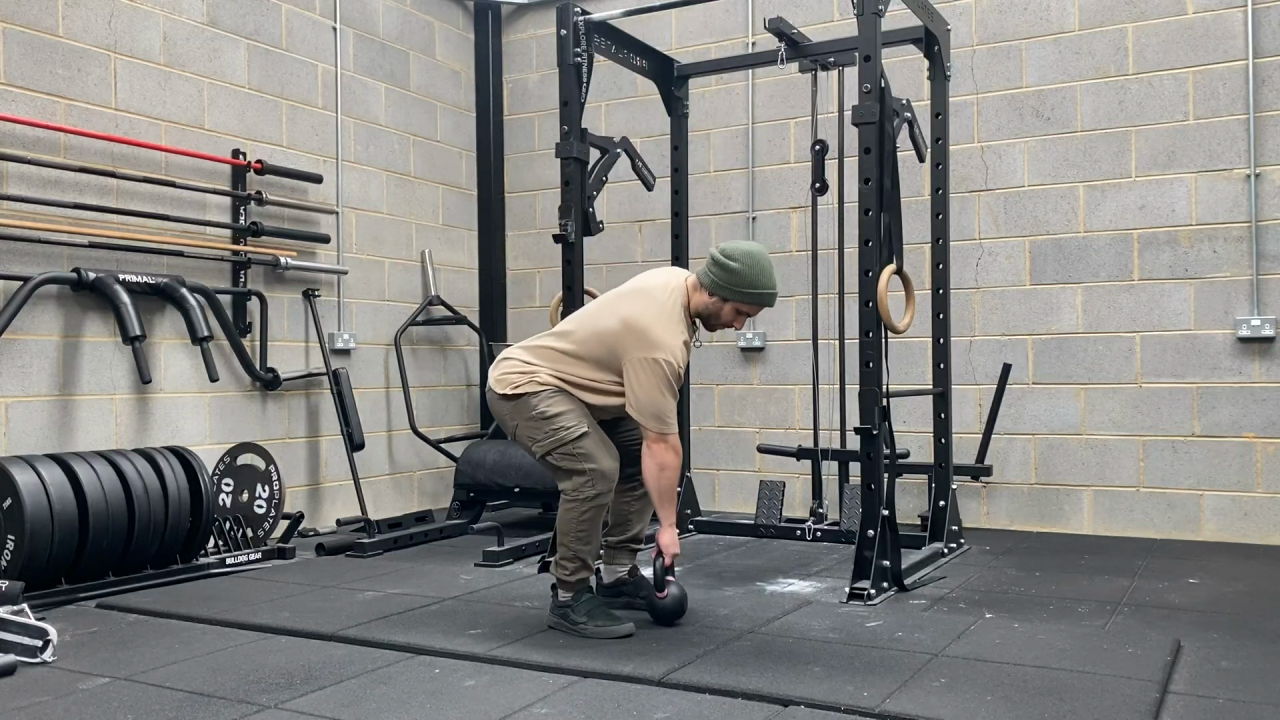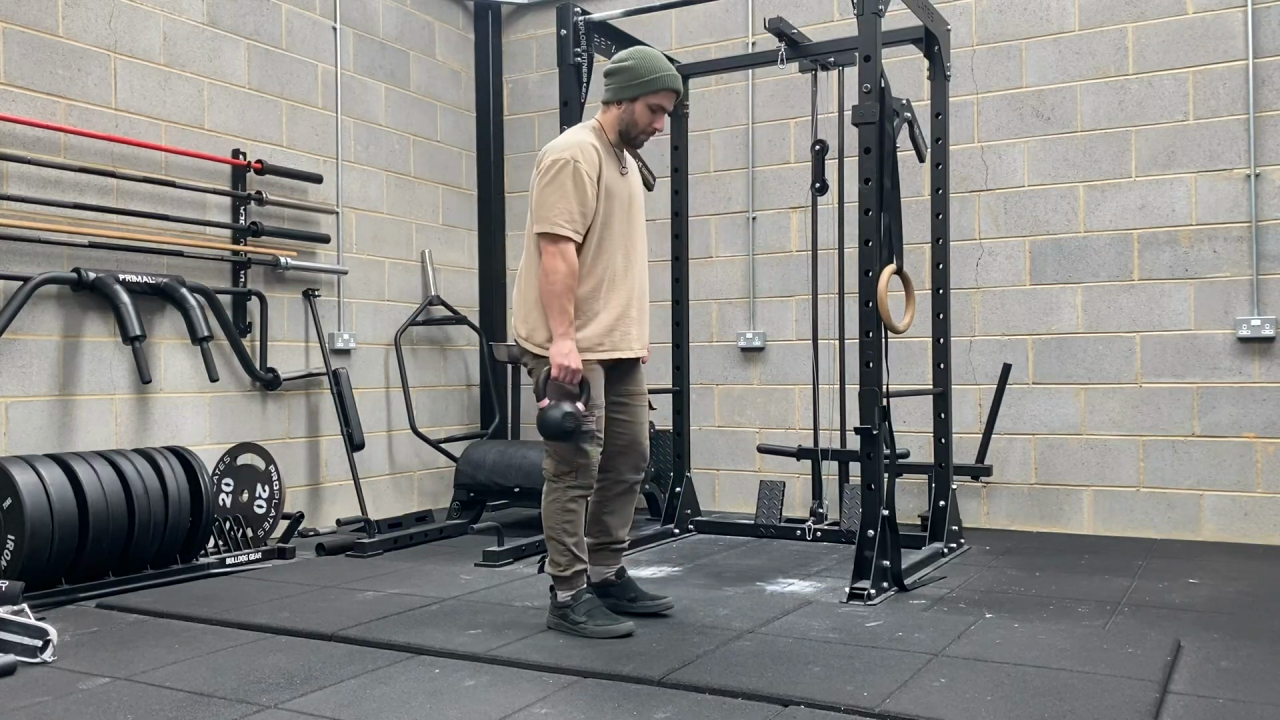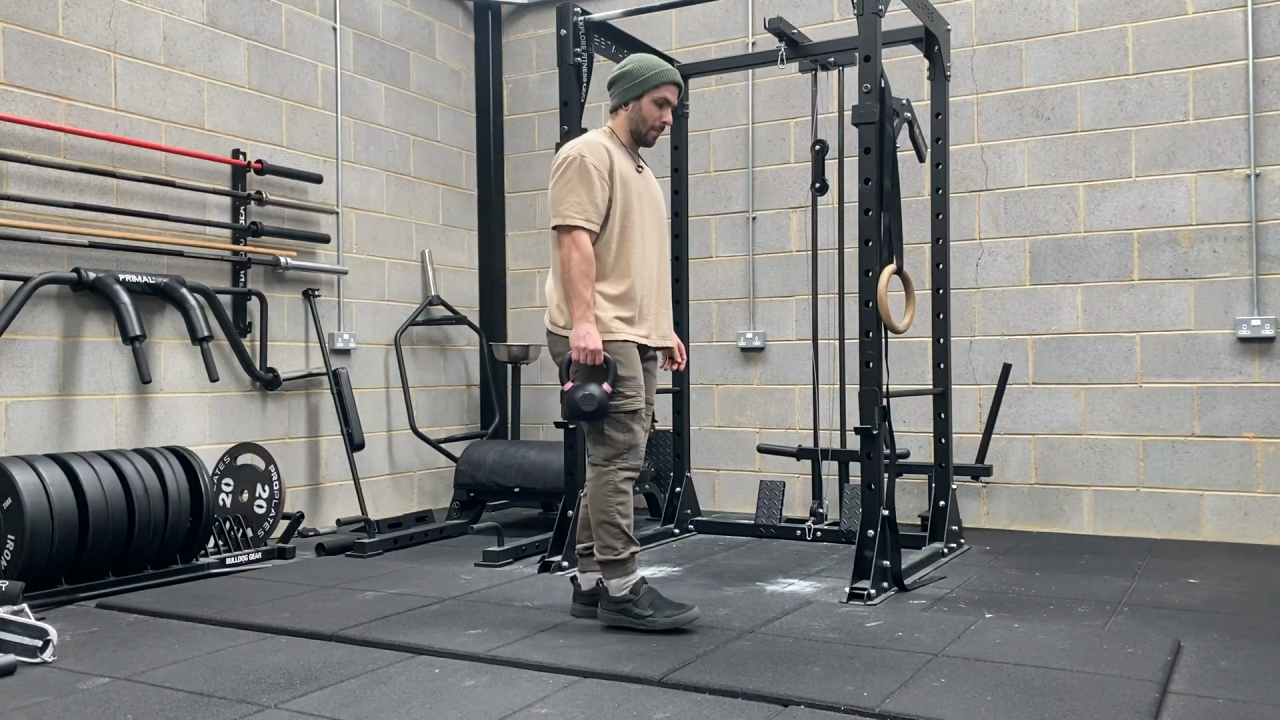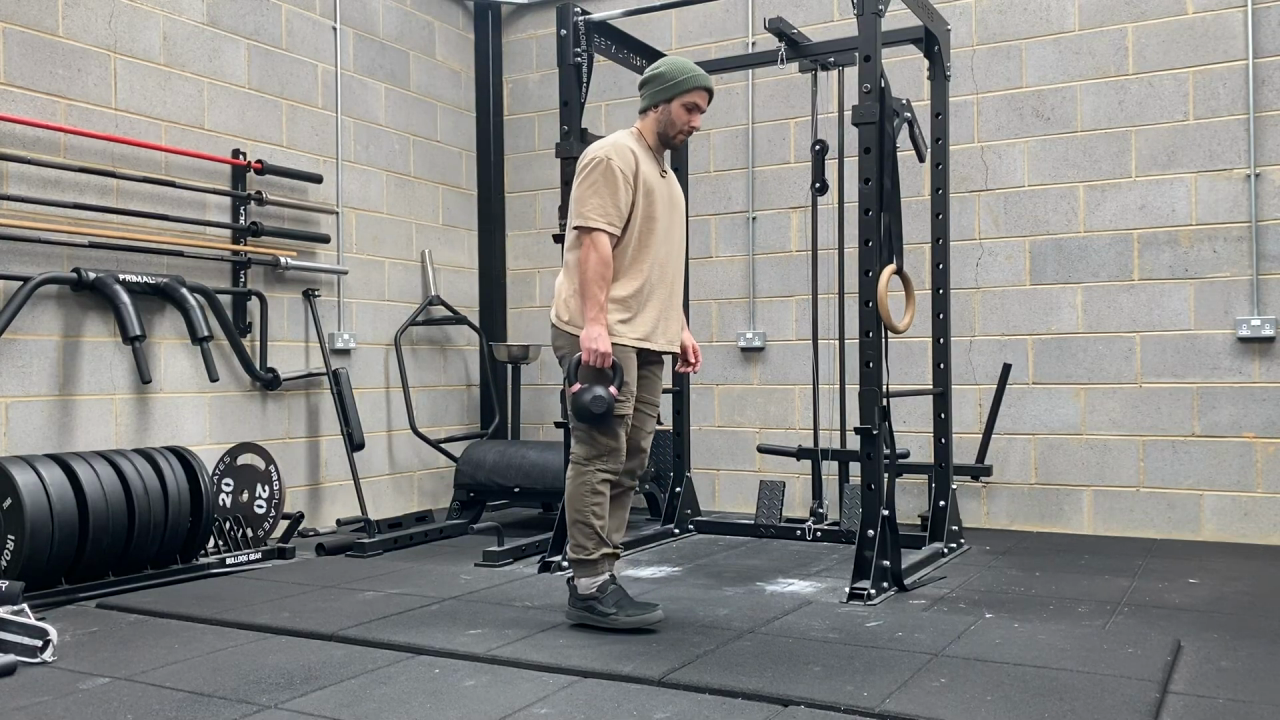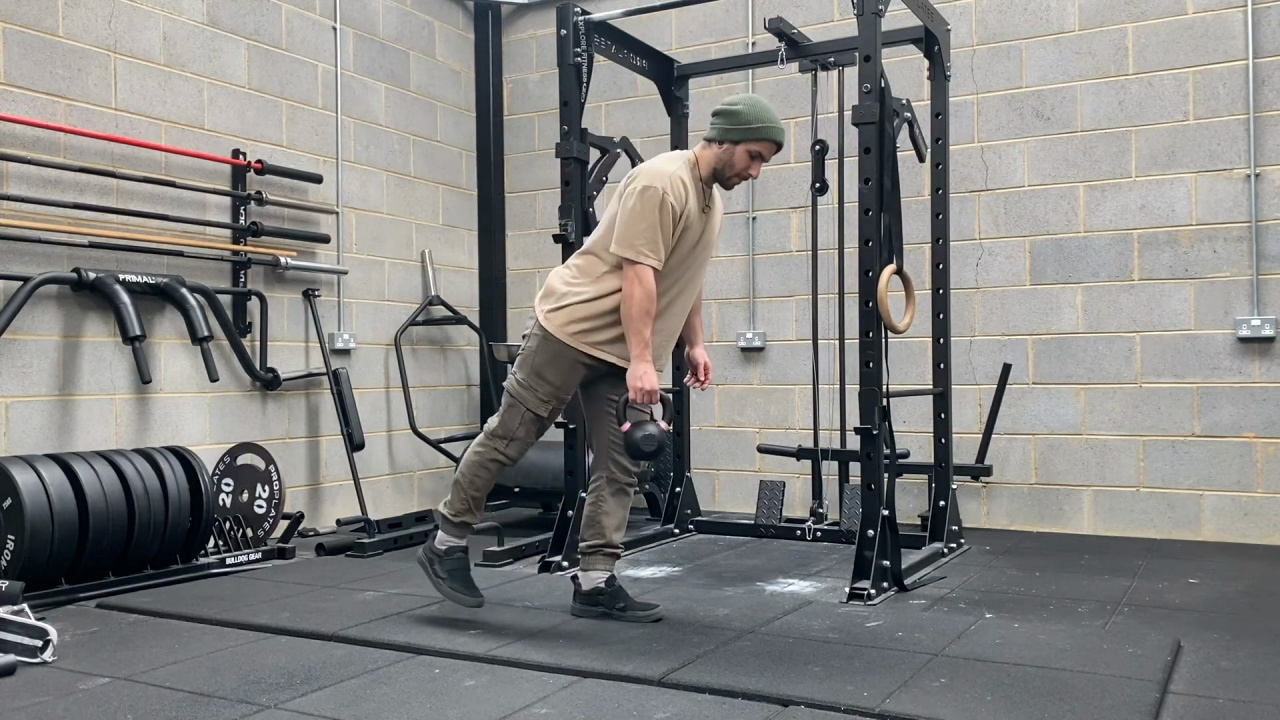
dt=1s
person 1, frame 1
left shoulder: (678, 282)
right shoulder: (660, 343)
right elbow: (663, 444)
right wrist: (668, 526)
left hip: (561, 377)
right hip: (522, 385)
left knee: (641, 458)
right knee: (595, 470)
left ankle: (617, 575)
right ankle: (569, 596)
person 1, frame 2
left shoulder: (623, 161)
right shoulder: (574, 155)
right elbow: (557, 251)
left wrist: (632, 324)
right wrist: (563, 339)
left hip: (618, 345)
right hip: (571, 347)
left knee: (629, 460)
right knee: (575, 469)
left ankle: (606, 574)
right ankle: (569, 595)
person 1, frame 3
left shoulder: (640, 170)
right shoulder: (588, 155)
right elbow: (575, 241)
left wrist: (662, 328)
right wrist: (584, 323)
left hip: (634, 334)
right hip: (599, 334)
left knee: (619, 459)
right knee: (618, 455)
left ankle: (592, 581)
right ankle: (621, 587)
person 1, frame 4
left shoulder: (663, 172)
right shoulder: (613, 156)
right elbow: (595, 243)
left wrist: (680, 328)
right wrist: (594, 324)
left hip: (645, 339)
right hip: (602, 336)
left knee: (628, 462)
right knee: (600, 457)
left ankle: (597, 577)
right ankle: (590, 586)
person 1, frame 5
left shoulder: (709, 198)
right shoulder: (660, 184)
left elbow: (685, 280)
right elbow: (639, 277)
left wrist: (695, 343)
right wrist: (642, 363)
left hip: (622, 346)
right hip: (572, 329)
left knee: (620, 466)
right knee: (509, 436)
left ankle: (594, 581)
right ankle: (446, 543)
